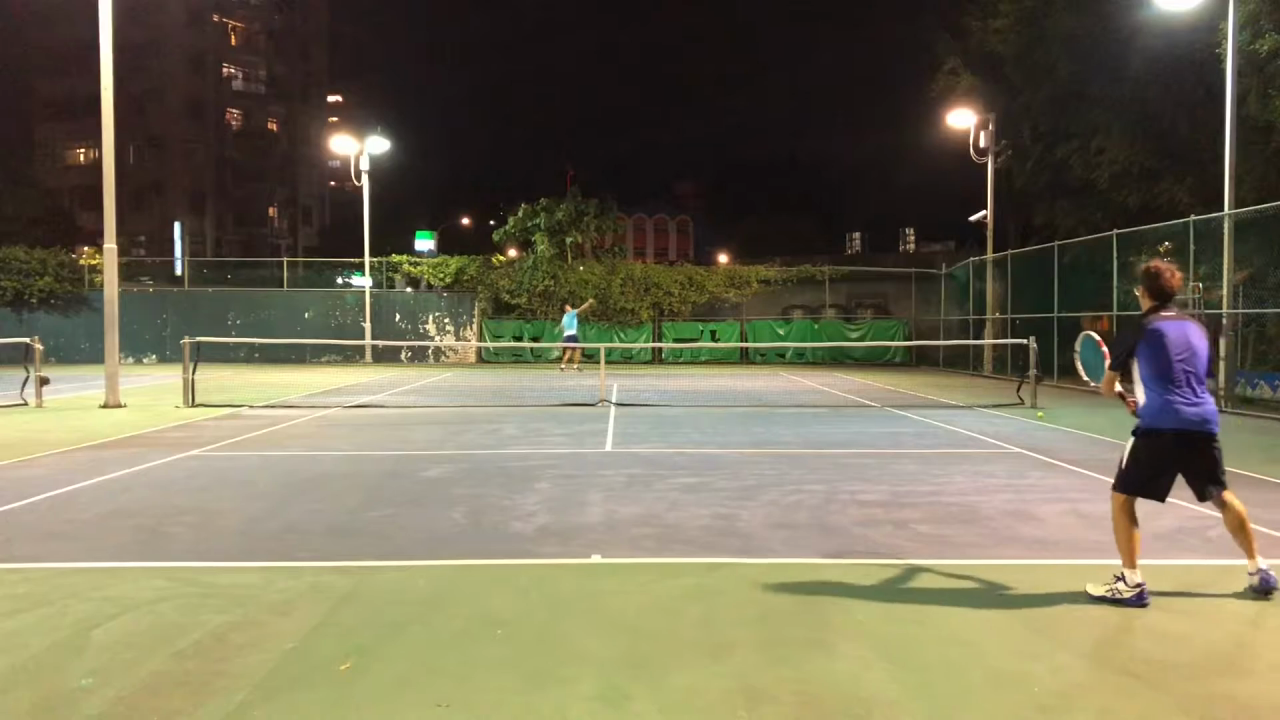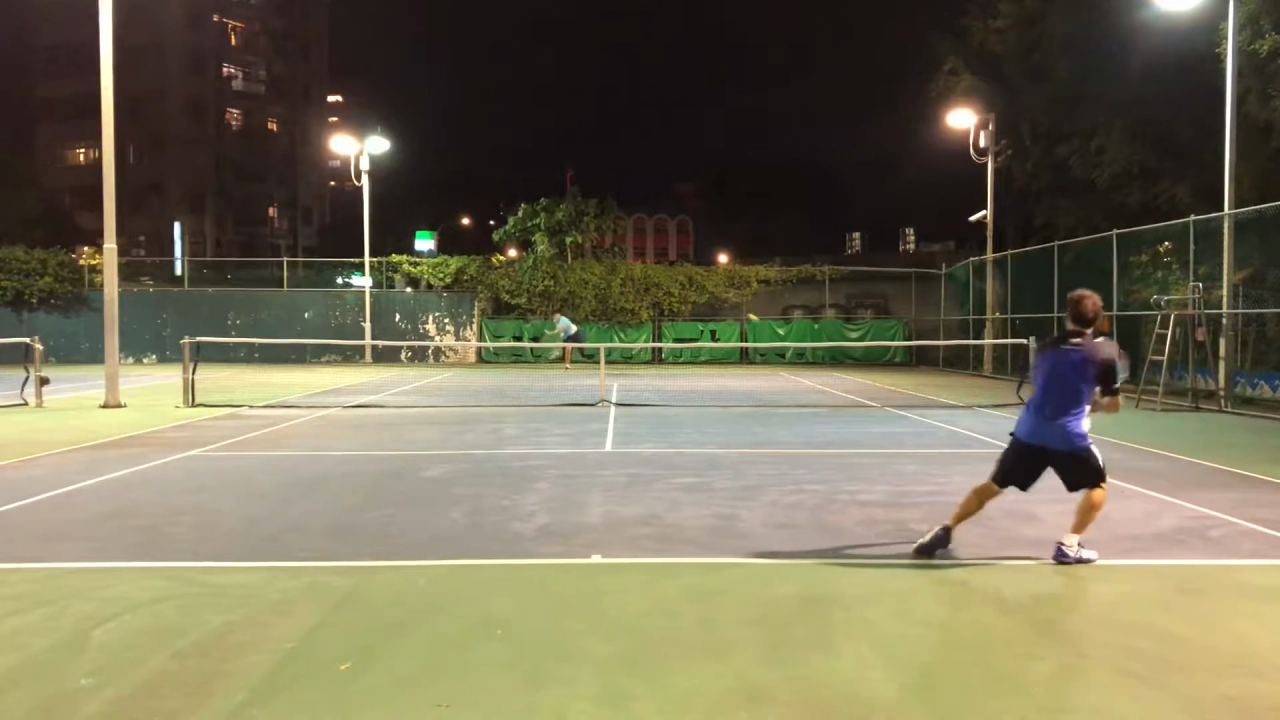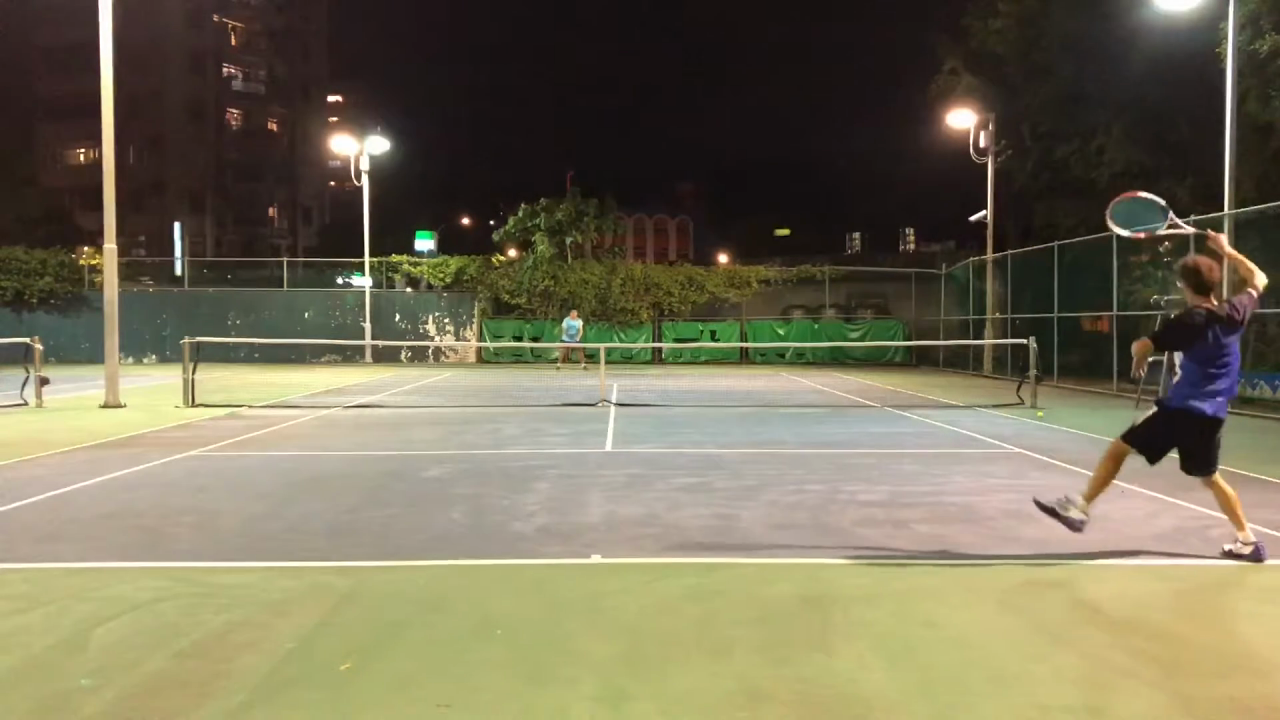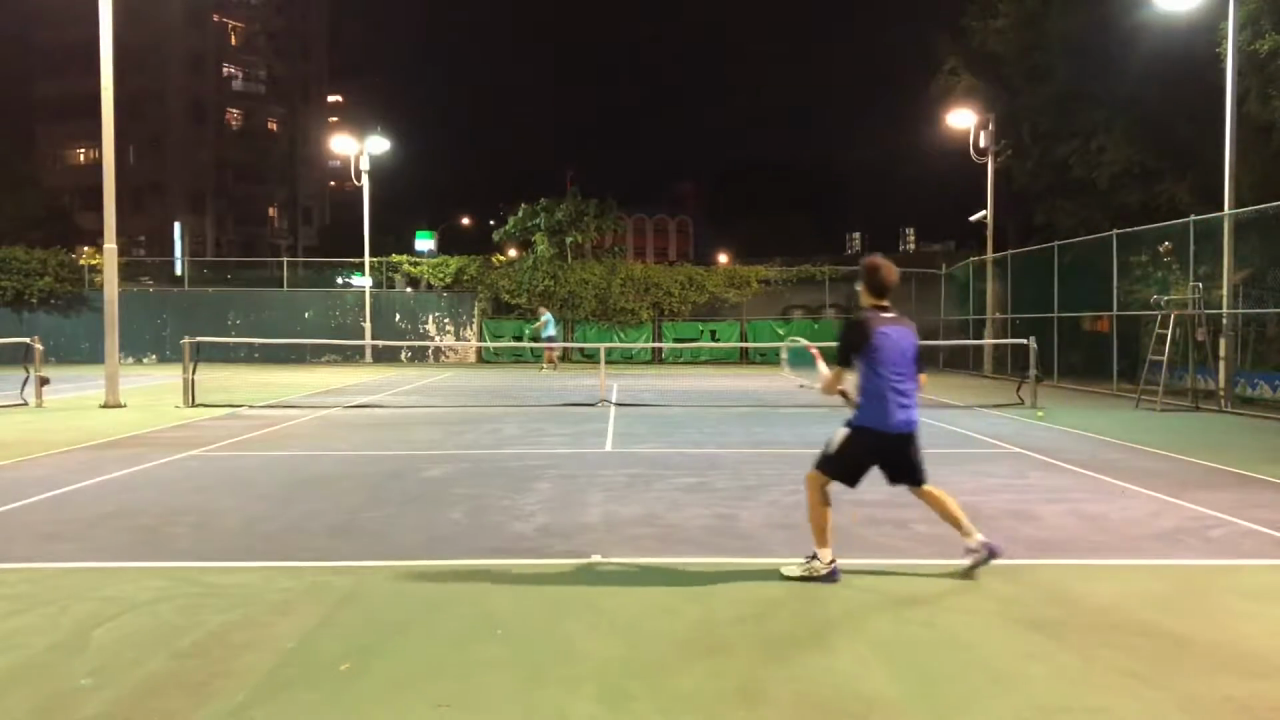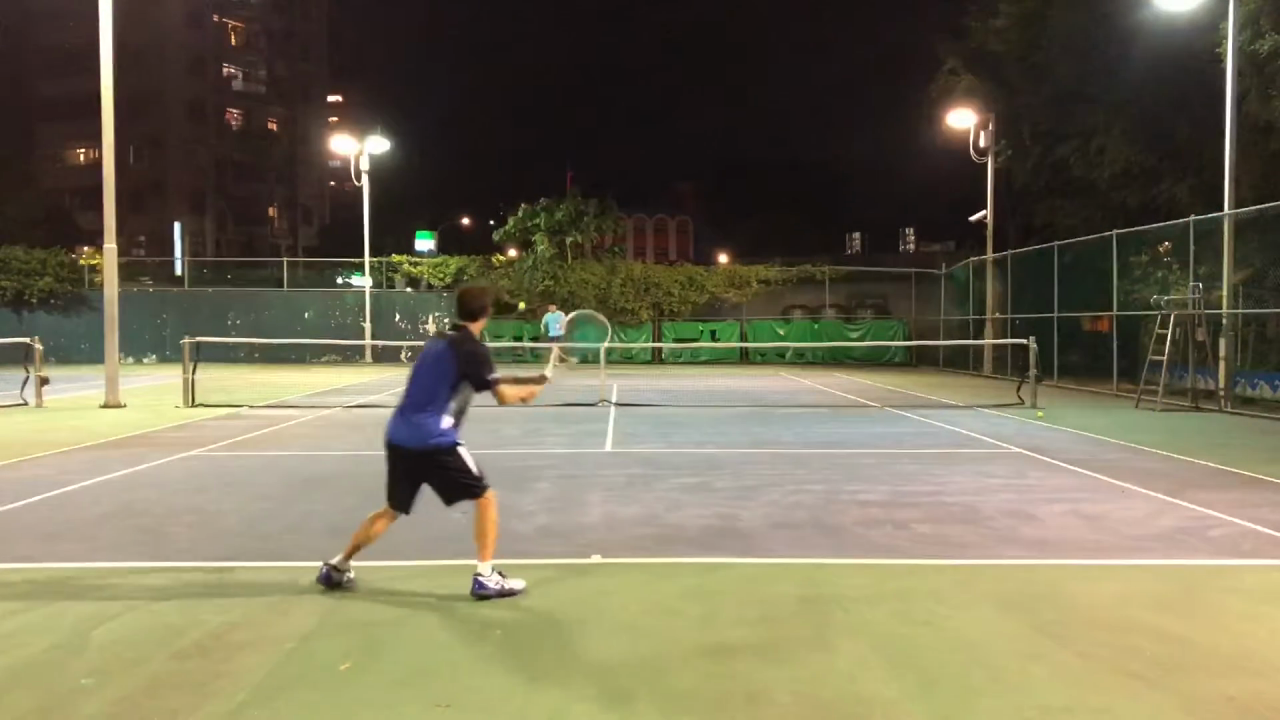
dt=1s
person 1, frame 1
left shoulder: (1141, 329)
right shoulder: (1196, 329)
left elbow: (1107, 386)
left wrist: (1118, 391)
left hip: (1162, 426)
right hip: (1203, 422)
left knee: (1122, 498)
right knee: (1222, 497)
left ankle: (1132, 583)
right ankle: (1261, 571)
person 1, frame 2
left shoulder: (1047, 350)
right shoulder: (1104, 356)
right elbow: (1114, 405)
left hip: (1030, 433)
right hip: (1070, 439)
left knee: (992, 487)
right knee: (1098, 486)
left ankle: (944, 533)
right ankle: (1070, 545)
person 1, frame 3
left shoulder: (1187, 322)
right shoulder: (1236, 315)
left elbow: (1141, 347)
right elbow: (1259, 281)
left wrist: (1140, 359)
right wrist: (1226, 249)
left hip: (1181, 408)
right hip: (1212, 414)
left knee: (1118, 449)
right knee: (1210, 477)
left ankle: (1079, 509)
right ankle: (1248, 541)
person 1, frame 4
left shoulder: (859, 323)
right shoulder: (908, 328)
left elbow: (835, 379)
right elbow: (919, 381)
left wrist: (830, 385)
left hip: (871, 423)
right hip: (905, 423)
left knee: (816, 480)
right knee: (919, 486)
left ankle: (823, 559)
right ankle: (976, 543)
person 1, frame 5
left shoulder: (440, 341)
right shoulder: (472, 349)
left elbow: (481, 380)
right elbow: (503, 395)
left wrist: (527, 380)
right wrist: (529, 391)
left hip: (398, 436)
right hip: (433, 440)
left knee: (392, 510)
right knee: (486, 500)
left ankle: (336, 566)
right ankle: (485, 576)
